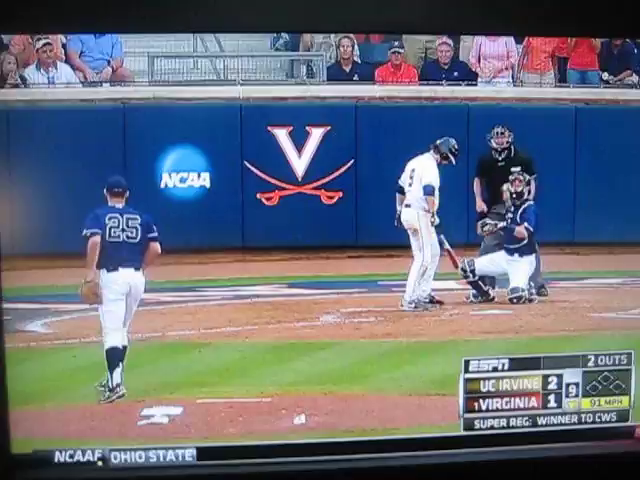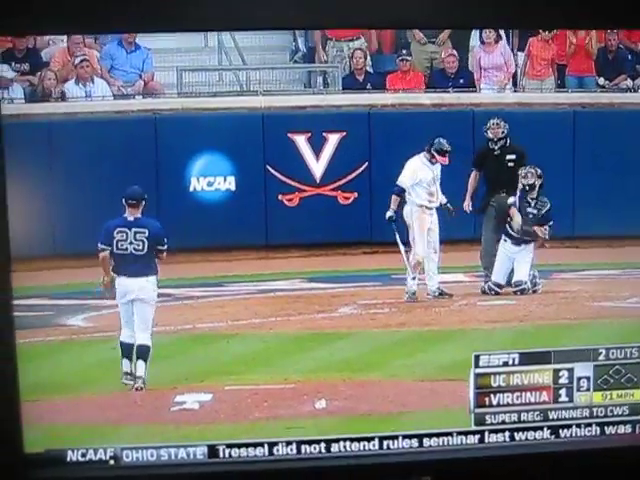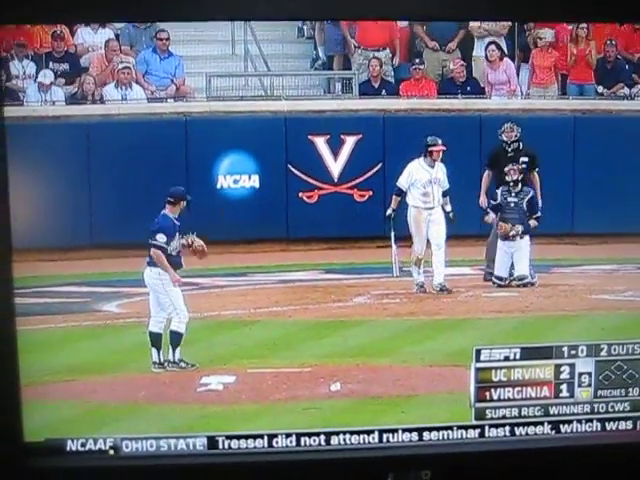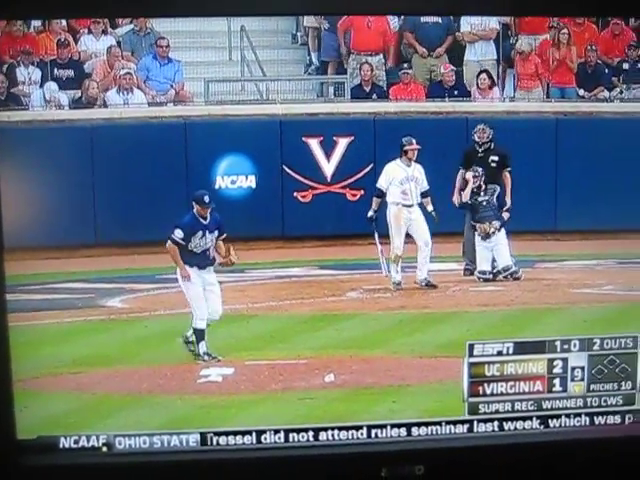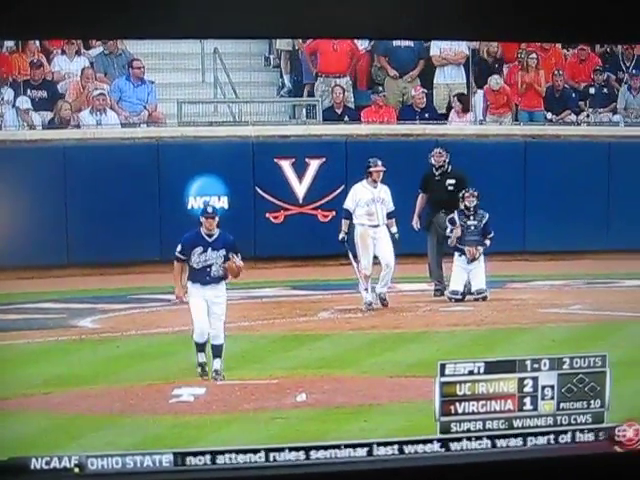
dt=0.7s
person 1, frame 1
left shoulder: (97, 215)
right shoulder: (141, 218)
left elbow: (93, 242)
right elbow: (156, 249)
left wrist: (91, 271)
left hip: (111, 278)
right hip: (135, 278)
left knee: (112, 332)
right knee: (121, 329)
left ankle: (114, 384)
right ankle: (113, 379)
person 1, frame 2
left shoulder: (111, 226)
right shoulder: (154, 227)
left elbow: (103, 256)
right elbow: (162, 256)
left wrist: (107, 275)
left hip: (122, 282)
right hip: (146, 283)
left knee: (128, 329)
right knee: (143, 332)
left ankle: (127, 372)
right ankle: (140, 376)
person 1, frame 3
left shoulder: (168, 220)
right shoulder: (166, 224)
right elbow: (155, 251)
left wrist: (186, 242)
right wrist: (171, 273)
left hip: (157, 275)
right hip: (161, 275)
left knee: (158, 317)
right knee: (180, 315)
left ankle: (157, 360)
right ankle: (174, 360)
person 1, frame 4
left shoulder: (215, 219)
right shoulder: (187, 223)
right elbow: (171, 245)
left wrist: (225, 256)
right wrist: (181, 268)
left hip: (208, 271)
right hip: (190, 272)
left knee: (215, 311)
right knee: (200, 312)
left ankle: (190, 336)
right ankle: (202, 352)
person 1, frame 5
left shoulder: (227, 239)
right shoulder: (189, 239)
left elbow: (235, 261)
right elbow: (178, 262)
left wrist: (237, 267)
right wrist: (178, 286)
left hip: (218, 289)
right hip: (196, 289)
left knee: (217, 330)
right knee: (201, 328)
left ankle: (217, 368)
right ankle: (201, 361)
person 2, frame 1
left shoulder: (523, 159)
right shoulder: (485, 160)
left elbow: (531, 183)
right elbow: (478, 180)
right wrist: (479, 200)
right hip: (494, 208)
right knee: (488, 246)
left ankle: (537, 283)
right ankle: (485, 287)
person 2, frame 2
left shoulder: (517, 151)
right shoulder: (483, 153)
right elbow: (475, 174)
right wrist: (468, 197)
left hip: (512, 197)
right hip: (492, 199)
right knee: (489, 238)
right ankle: (489, 276)
person 2, frame 3
left shoulder: (528, 153)
right shoulder: (496, 153)
left elbow: (534, 175)
right elbow: (488, 174)
left wrist: (538, 196)
right wrist: (482, 194)
right knee: (497, 232)
right ankle: (490, 268)
person 2, frame 4
left shoulder: (499, 153)
right shoulder: (469, 153)
left elbow: (506, 174)
right elbow: (462, 173)
left wrist: (508, 195)
right wrist: (456, 192)
right knee: (470, 230)
right ankle: (470, 264)
person 2, frame 5
left shoulder: (457, 176)
right shoulder: (427, 177)
right elbow: (422, 196)
right wrist: (416, 216)
right hip: (433, 218)
right knee: (434, 254)
right ankle: (438, 285)
person 3, frame 1
left shoulder: (416, 162)
right shoulder: (430, 165)
left elbow: (400, 188)
right elbow: (428, 191)
left wrist: (399, 211)
right wrist: (433, 215)
left hip: (410, 212)
right hip: (419, 214)
left knee: (433, 253)
right knee: (423, 257)
person 3, frame 2
left shoulder: (436, 164)
right shoulder: (415, 164)
right elbow: (400, 188)
left wrist: (445, 203)
right wrist: (392, 210)
left hip: (431, 211)
right hip: (416, 211)
left knee: (433, 250)
right knee: (419, 251)
left ankle: (433, 288)
right ankle: (411, 290)
person 3, frame 3
left shoulder: (441, 168)
right shoulder: (414, 167)
right elbow: (400, 189)
left wrist: (449, 209)
right wrist: (392, 209)
left hip: (436, 212)
right hip: (417, 212)
left knee: (439, 246)
right knee: (419, 249)
left ankle: (439, 283)
right ankle: (419, 282)
person 3, frame 4
left shoulder: (418, 169)
right shoulder: (391, 168)
left elbow: (424, 191)
right elbow: (380, 190)
left wrist: (431, 209)
right wrist: (373, 210)
left hip: (415, 210)
right hip: (397, 210)
left knee: (425, 241)
right knee: (397, 247)
left ankle: (422, 278)
right ankle: (396, 280)
person 3, frame 5
left shoulder: (385, 190)
right shoulder: (357, 189)
left elbow: (389, 212)
right elbow: (347, 212)
left wrist: (394, 230)
right wrist: (343, 232)
left hip: (382, 230)
right hip: (364, 231)
left knee: (389, 262)
right knee: (365, 267)
left ankle: (381, 291)
right ankle: (367, 300)
person 4, frame 1
left shoulder: (529, 207)
right shoulder: (510, 205)
left elbow: (524, 233)
left wrist: (501, 226)
left hip: (523, 260)
right hip: (505, 255)
left knee: (515, 296)
right knee: (466, 267)
left ankle: (528, 291)
right ankle: (486, 295)
person 4, frame 2
left shoulder: (544, 203)
right shoulder: (518, 195)
left elbow: (546, 226)
right elbow: (512, 206)
left wrist: (544, 233)
right wrist: (516, 215)
left hip: (526, 247)
right hip: (507, 244)
left knee: (520, 288)
right knee: (493, 289)
left ankle: (533, 279)
person 4, frame 3
left shoulder: (528, 194)
right shoulder: (500, 193)
left elbow: (536, 220)
right elbow: (488, 217)
left wrist: (521, 228)
right wrist: (490, 217)
left hip: (521, 240)
right hip: (504, 240)
left knee: (523, 281)
right knee: (499, 282)
left ankle: (527, 271)
person 4, frame 4
left shoulder: (494, 190)
right shoulder: (470, 194)
left elbow: (507, 211)
right elbow: (463, 202)
left wrist: (499, 222)
right wrist: (469, 183)
left hip: (498, 234)
right hip: (481, 237)
left knee: (508, 271)
right knee: (483, 276)
person 4, frame 5
left shoulder: (483, 216)
right shoulder: (455, 217)
left elbow: (489, 238)
right elbow: (450, 243)
left wrist: (482, 247)
right wrist: (454, 236)
left hip: (477, 259)
right hip: (460, 258)
left knee: (480, 295)
right knee: (454, 296)
left ankle: (474, 284)
right ankle: (463, 284)
